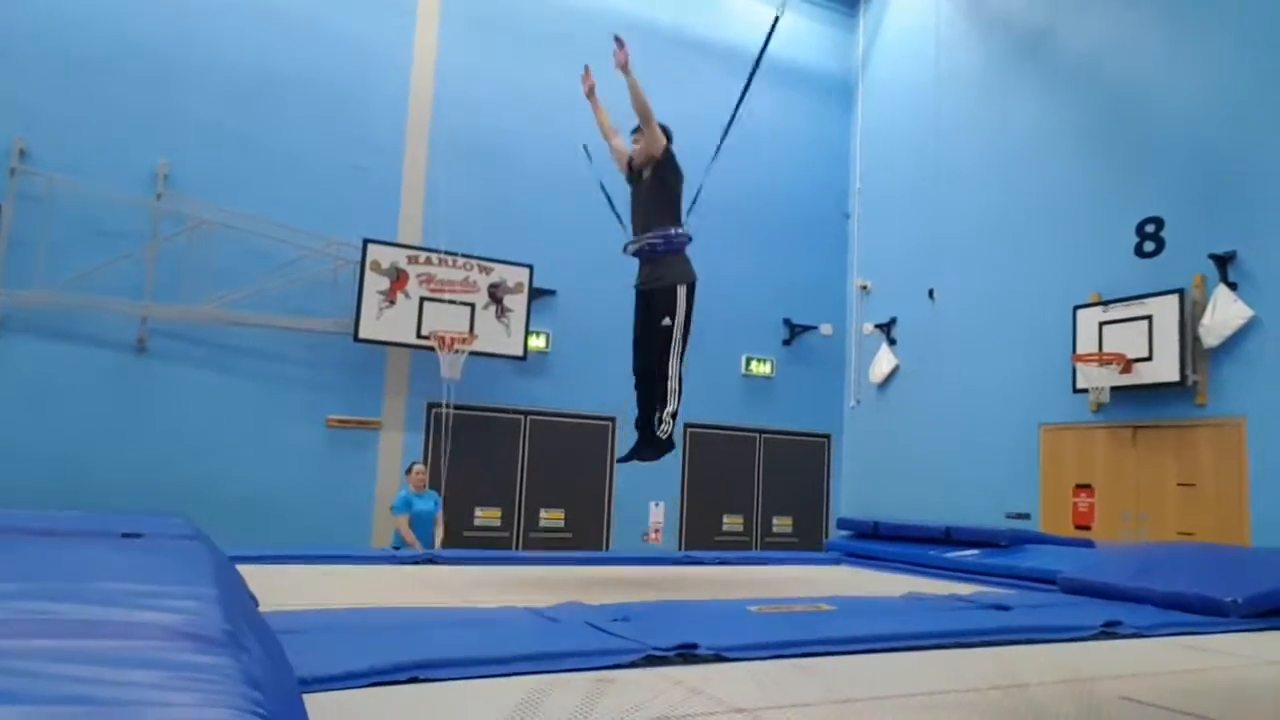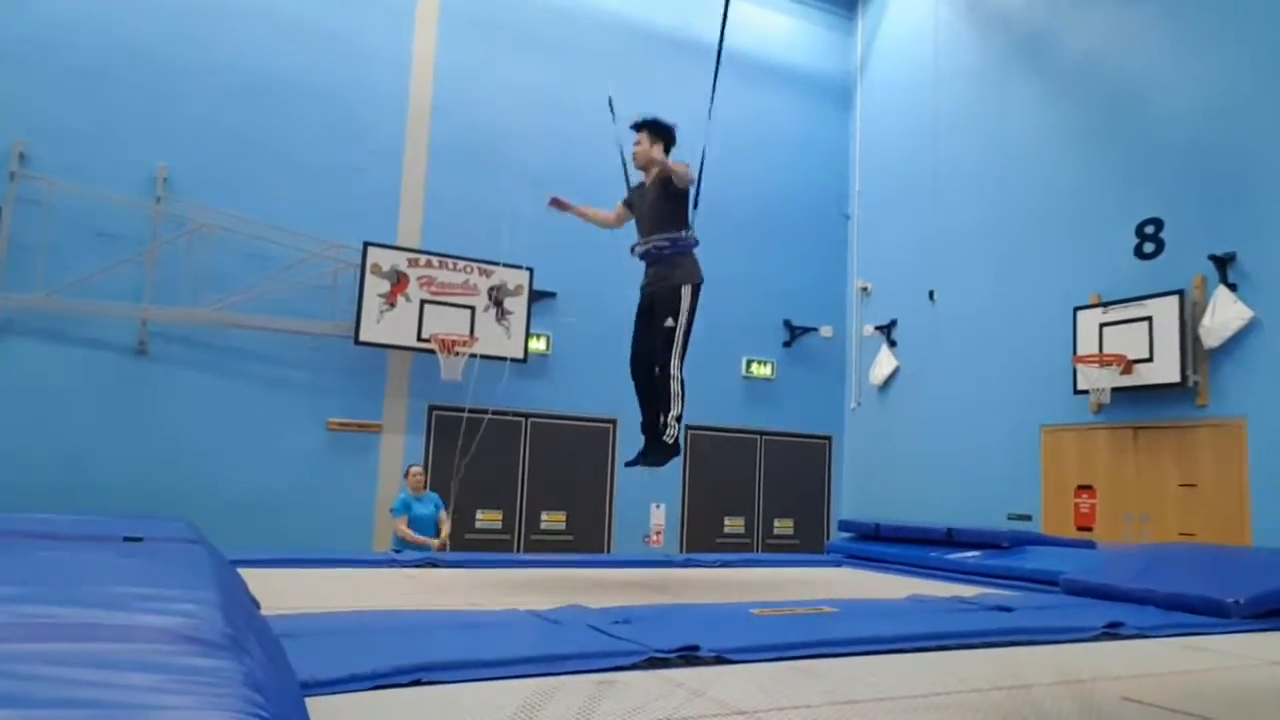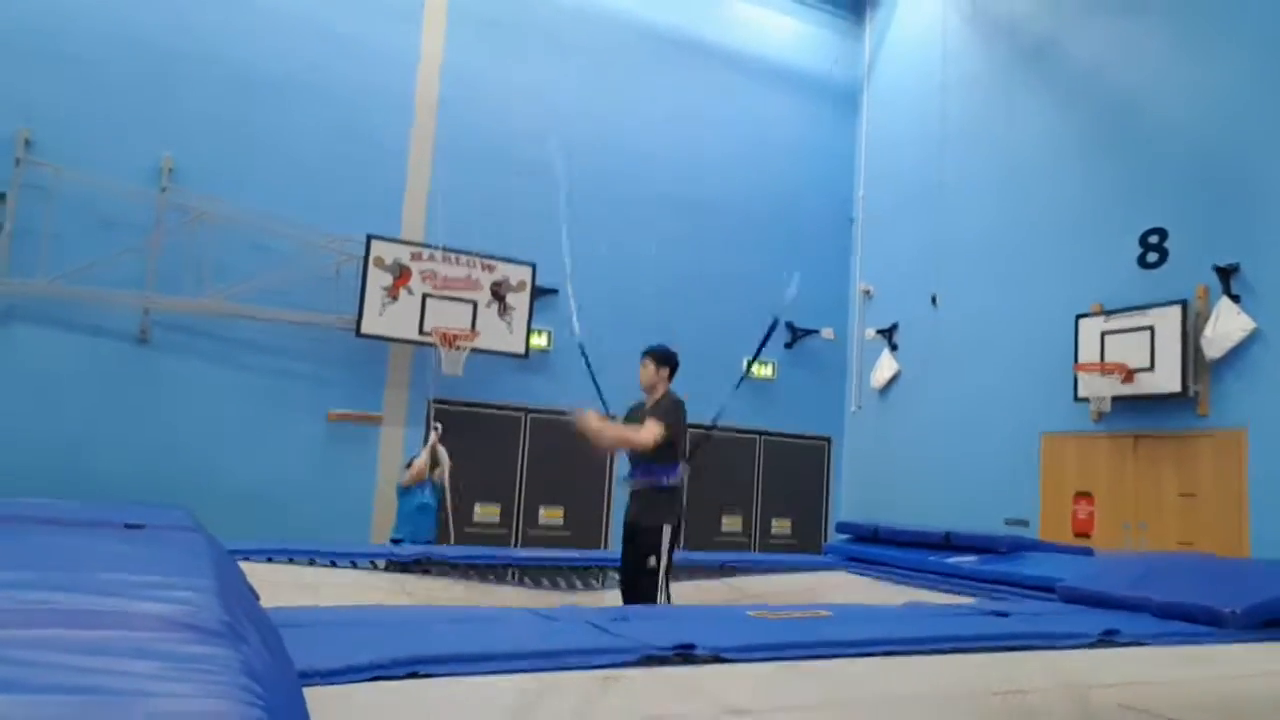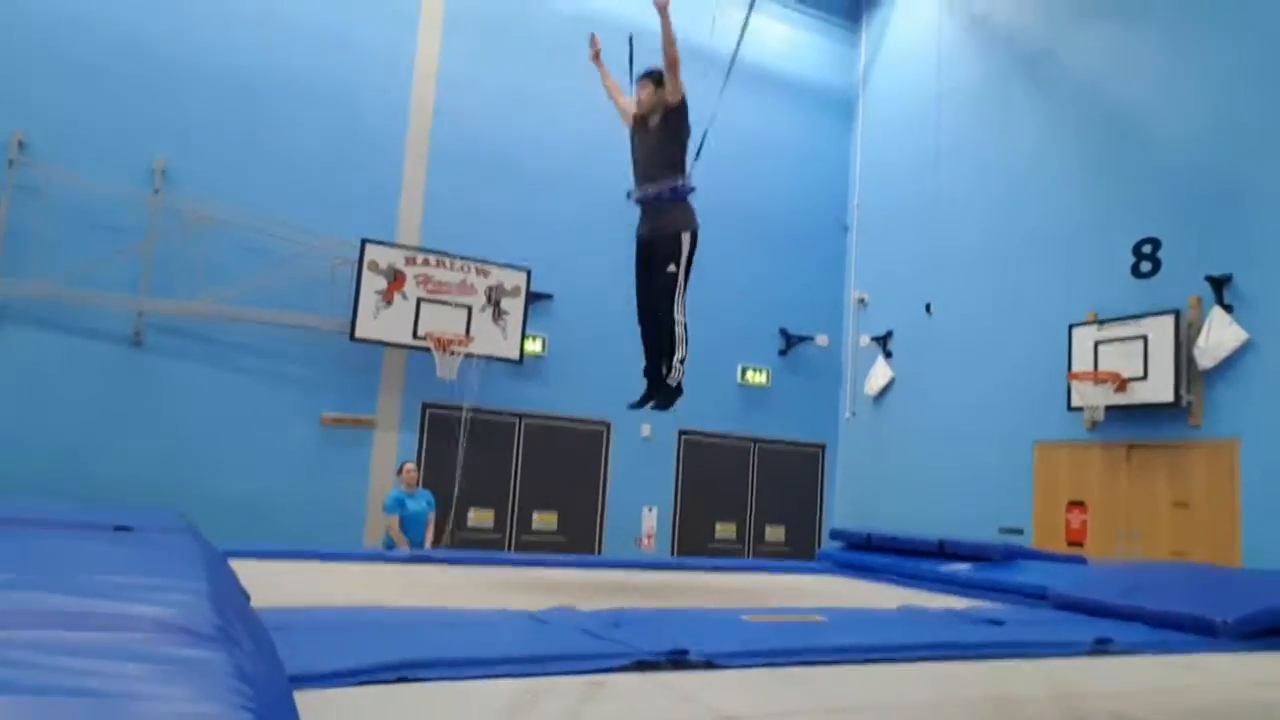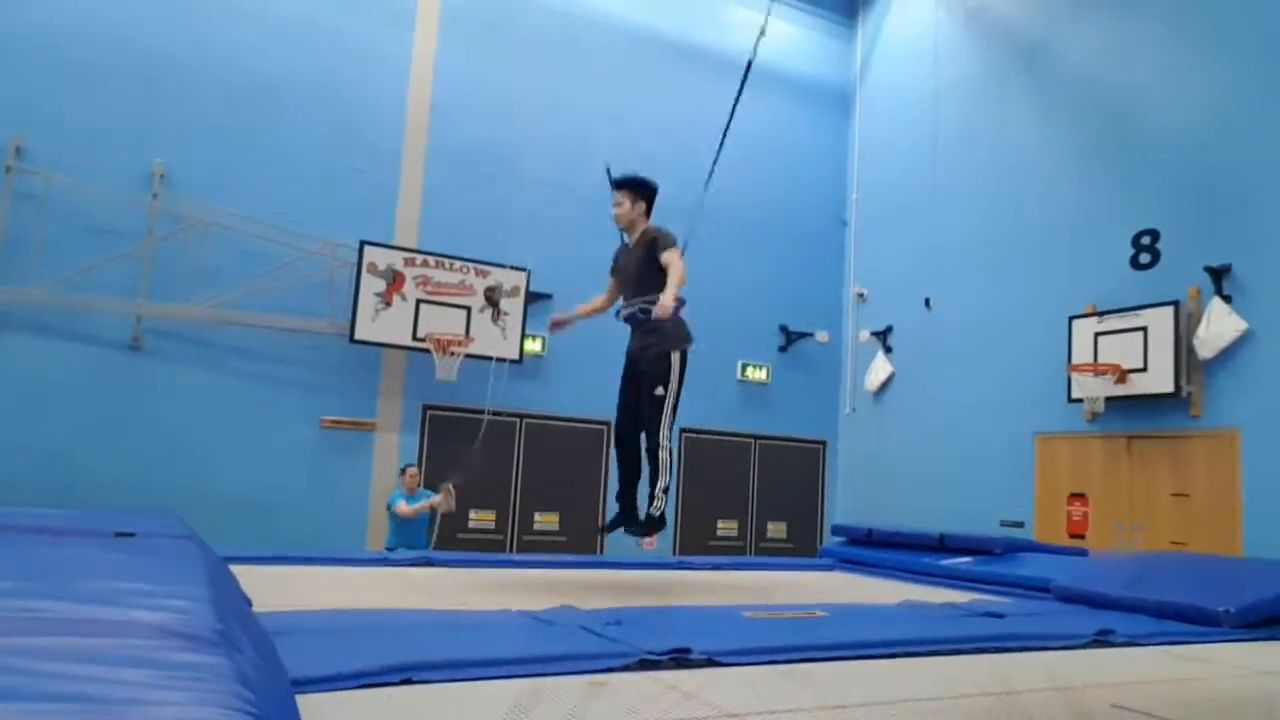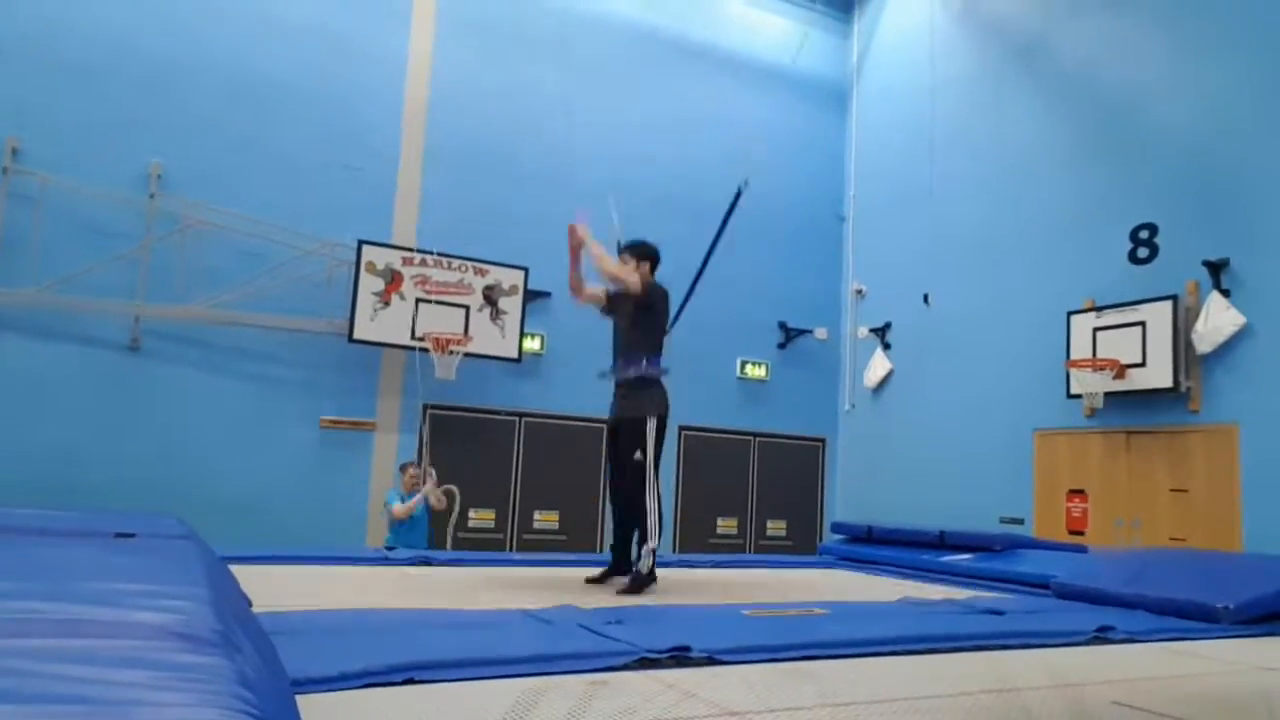
dt=0.5s
person 1, frame 1
left shoulder: (667, 170)
right shoulder: (636, 175)
left elbow: (647, 119)
right elbow: (610, 135)
left wrist: (626, 72)
right wrist: (592, 96)
left hip: (673, 276)
right hip: (647, 277)
left knee: (667, 358)
right knee: (644, 362)
left ankle: (664, 430)
right ankle: (646, 433)
person 1, frame 2
left shoulder: (670, 181)
right shoulder: (639, 191)
left elbow: (686, 176)
right elbow: (612, 219)
left wrist: (665, 161)
right wrist: (573, 209)
left hip: (679, 279)
right hip: (652, 281)
left knee: (668, 364)
right knee: (641, 364)
left ankle: (668, 440)
right ankle: (653, 440)
person 1, frame 3
left shoulder: (671, 407)
right shoulder: (637, 411)
left elbow: (646, 441)
right elbow: (612, 444)
left wrist: (599, 427)
right wrist: (596, 428)
left hip: (662, 511)
right hip: (638, 506)
left knee: (654, 582)
right knee: (630, 583)
person 1, frame 4
left shoulder: (674, 118)
right shoulder: (640, 128)
left elbow: (672, 65)
right elbow: (618, 96)
right wrist: (599, 62)
left hip: (675, 224)
right hip: (648, 225)
left knee: (670, 306)
right knee: (647, 311)
left ankle: (673, 380)
right ankle: (654, 382)
person 1, frame 5
left shoulder: (657, 238)
right shoulder: (623, 252)
left elbow: (677, 267)
right elbow: (607, 297)
left wrist: (670, 292)
right wrist: (570, 317)
left hip: (665, 343)
right hip: (640, 344)
left knee: (657, 429)
right knee: (625, 430)
left ankle: (656, 512)
right ankle: (627, 508)
person 1, frame 6
left shoulder: (655, 294)
right shoulder: (622, 300)
left elbow: (618, 275)
right elbow: (579, 289)
left wrist: (589, 242)
right wrist: (576, 253)
left hip: (645, 405)
right hip: (622, 402)
left knee: (642, 488)
right knee: (619, 488)
left ankle: (645, 567)
right ankle: (621, 560)
